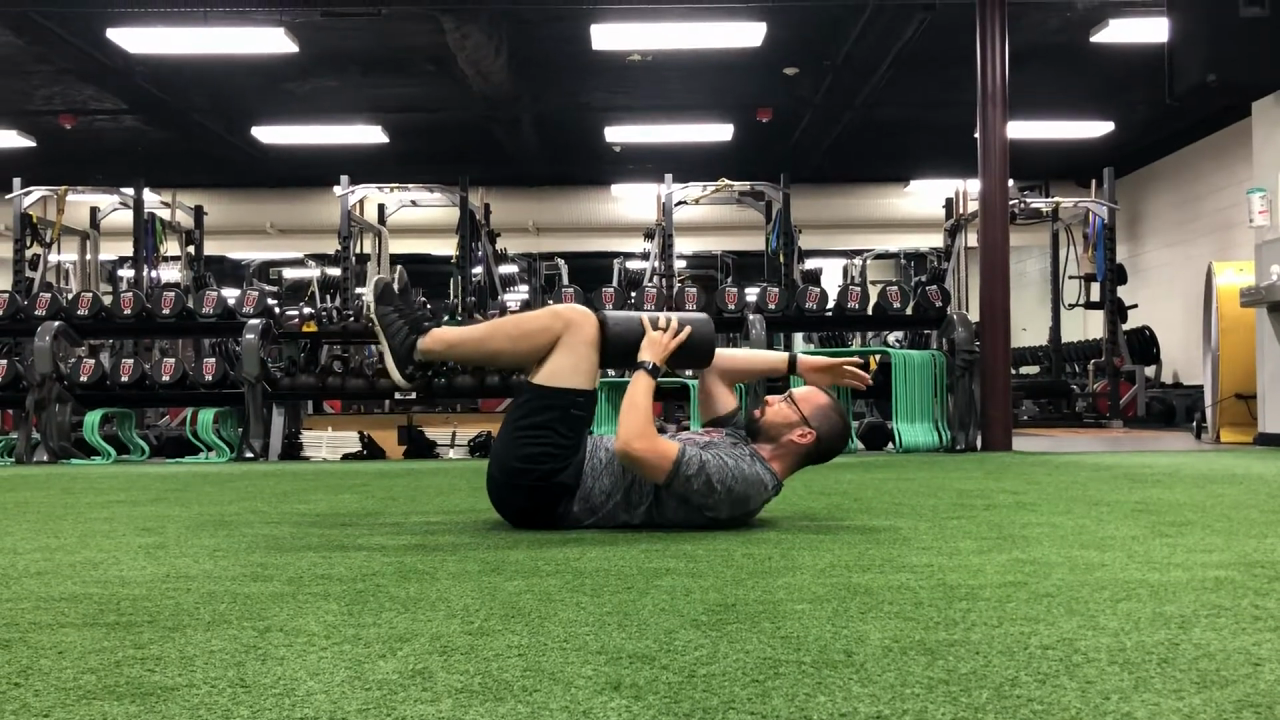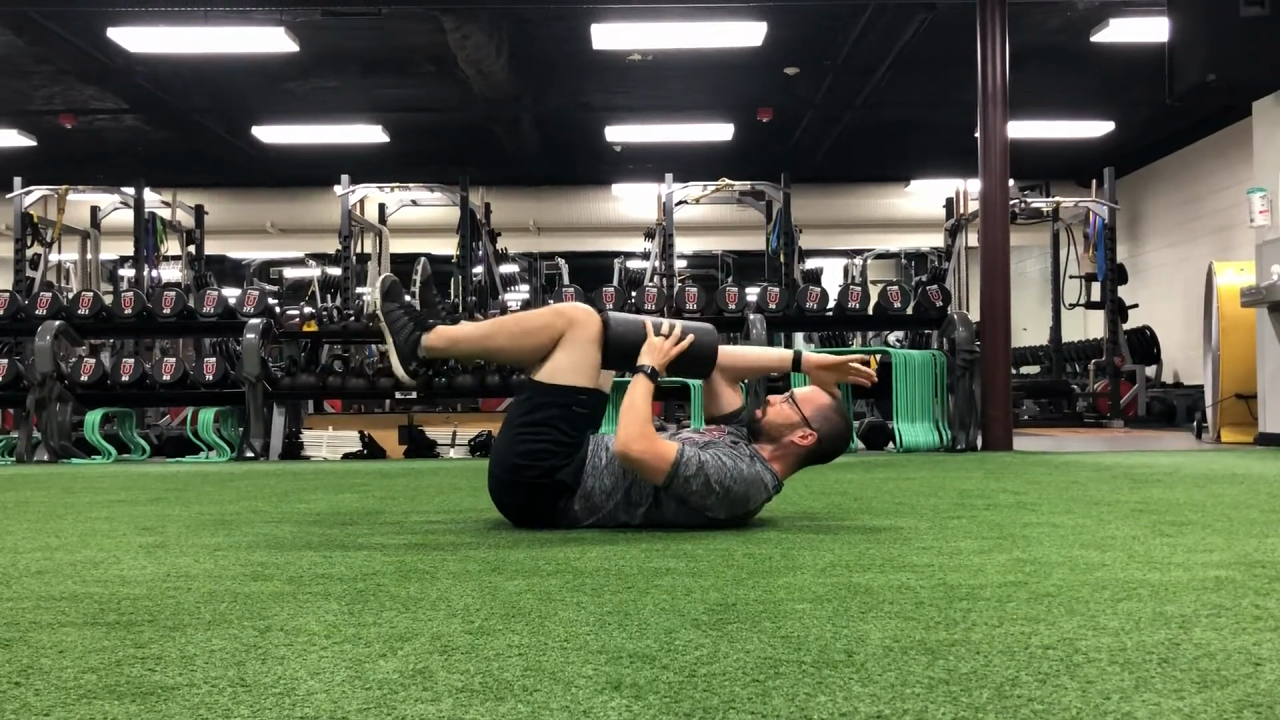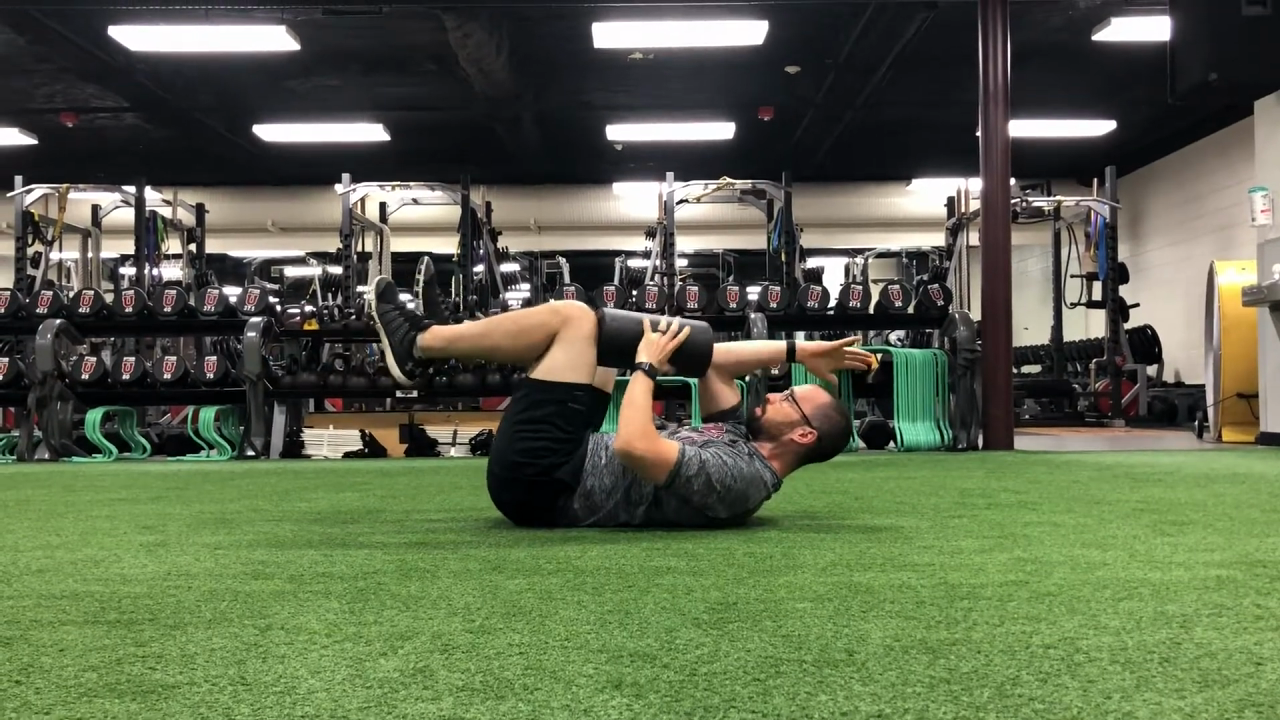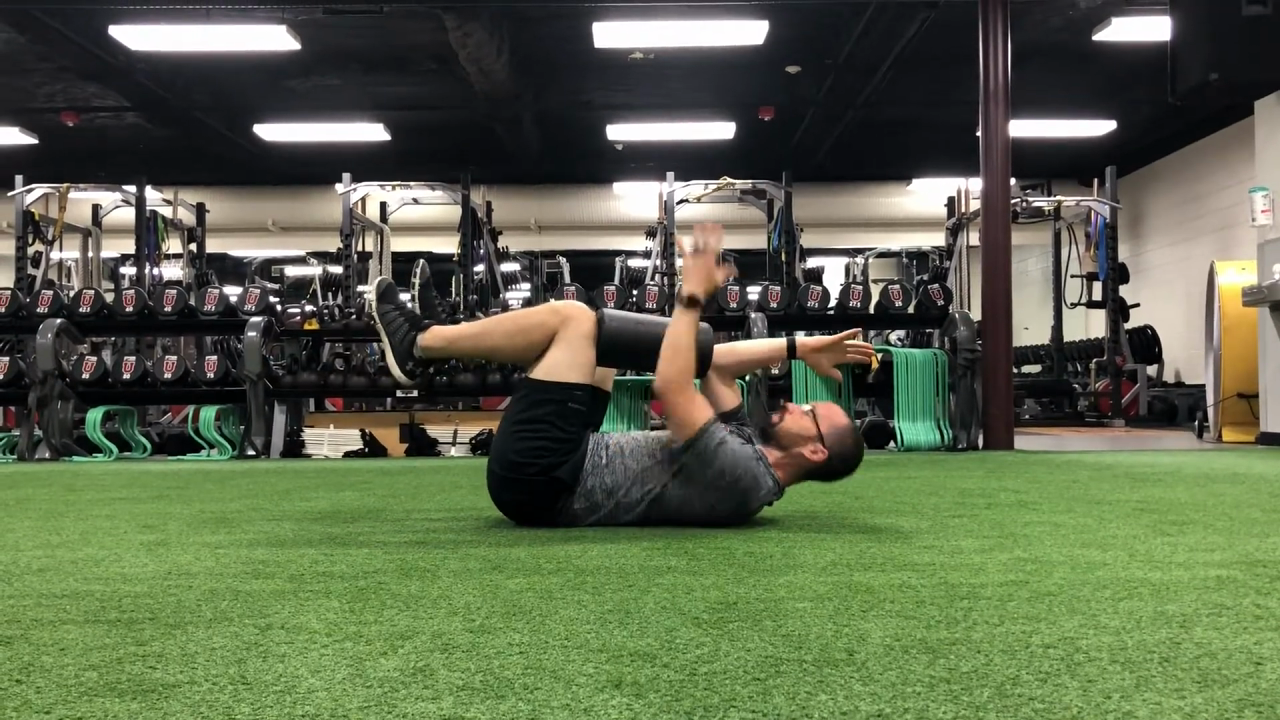
dt=0.3s
person 1, frame 1
left shoulder: (738, 479)
right shoulder: (740, 450)
left elbow: (632, 445)
right elbow: (713, 365)
left wrist: (648, 362)
right wrist: (798, 362)
left hip: (539, 484)
right hip: (548, 479)
left knee: (575, 320)
right knee: (574, 337)
left ankle: (417, 349)
right ankle: (430, 338)
person 1, frame 2
left shoulder: (737, 479)
right shoulder: (742, 448)
left elbow: (632, 447)
right elbow: (717, 362)
left wrist: (648, 366)
right wrist: (803, 360)
left hip: (539, 482)
right hip: (553, 479)
left knee: (577, 320)
right knee: (587, 338)
left ankle: (422, 342)
right ankle: (445, 332)
person 1, frame 3
left shoulder: (736, 478)
right shoulder: (740, 444)
left elbow: (633, 445)
right elbow: (711, 360)
left wrist: (648, 364)
right wrist: (798, 351)
left hip: (538, 480)
right hip: (555, 475)
left knee: (574, 317)
right knee: (598, 336)
left ankle: (419, 344)
right ankle: (442, 334)
person 1, frame 4
left shoulder: (739, 473)
right shoulder: (745, 447)
left elbow: (670, 388)
right elbow: (714, 364)
left wrist: (692, 297)
right wrist: (798, 346)
left hip: (536, 479)
right hip: (551, 479)
left knee: (573, 316)
right knee: (593, 337)
left ankle: (421, 341)
right ankle: (440, 336)
